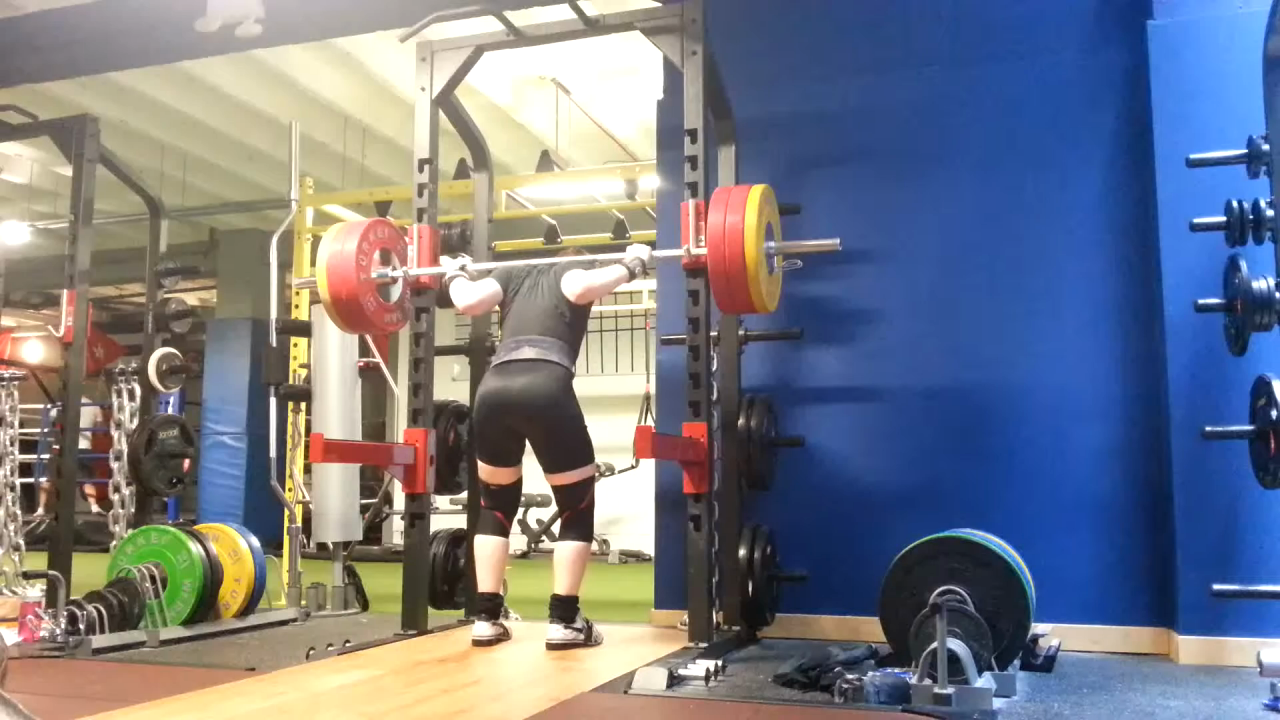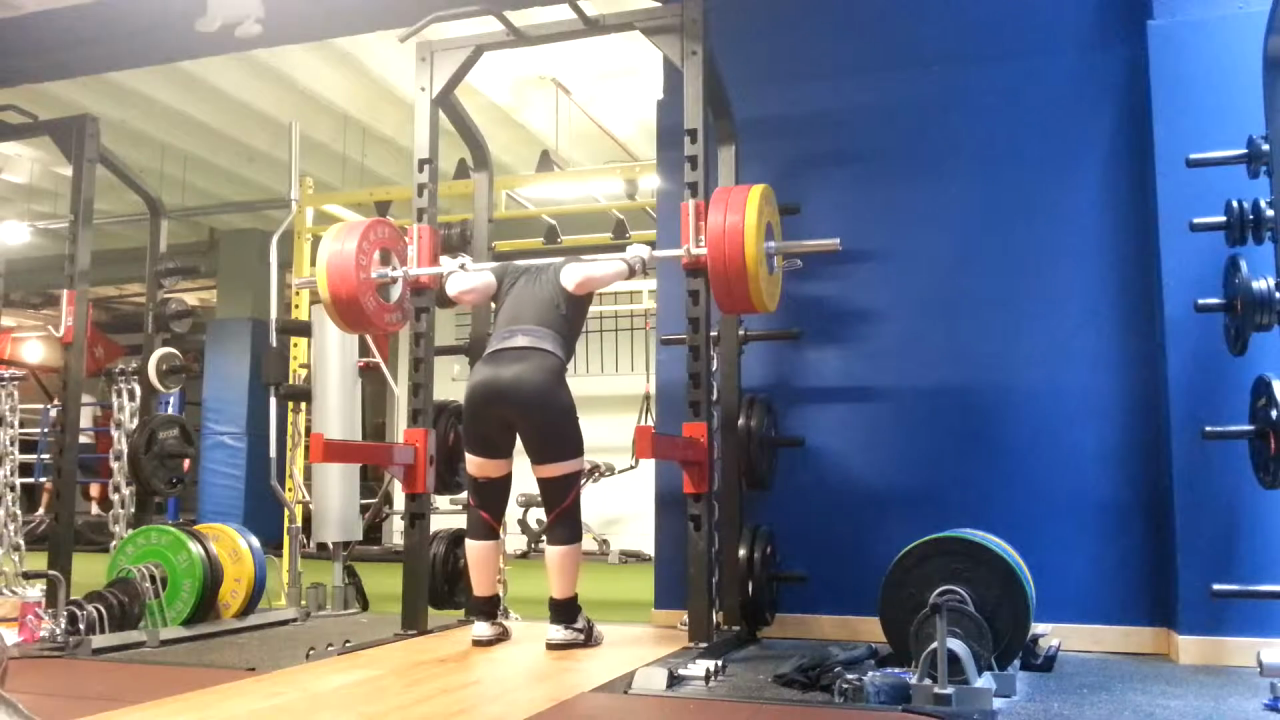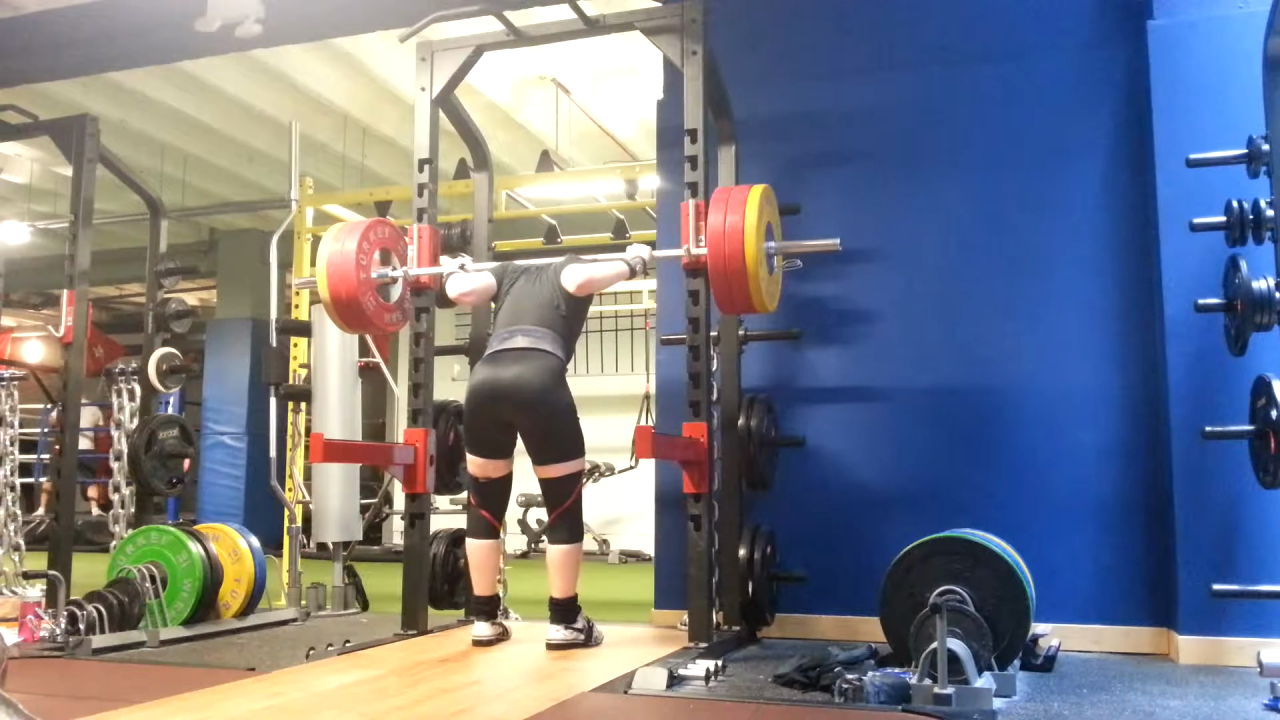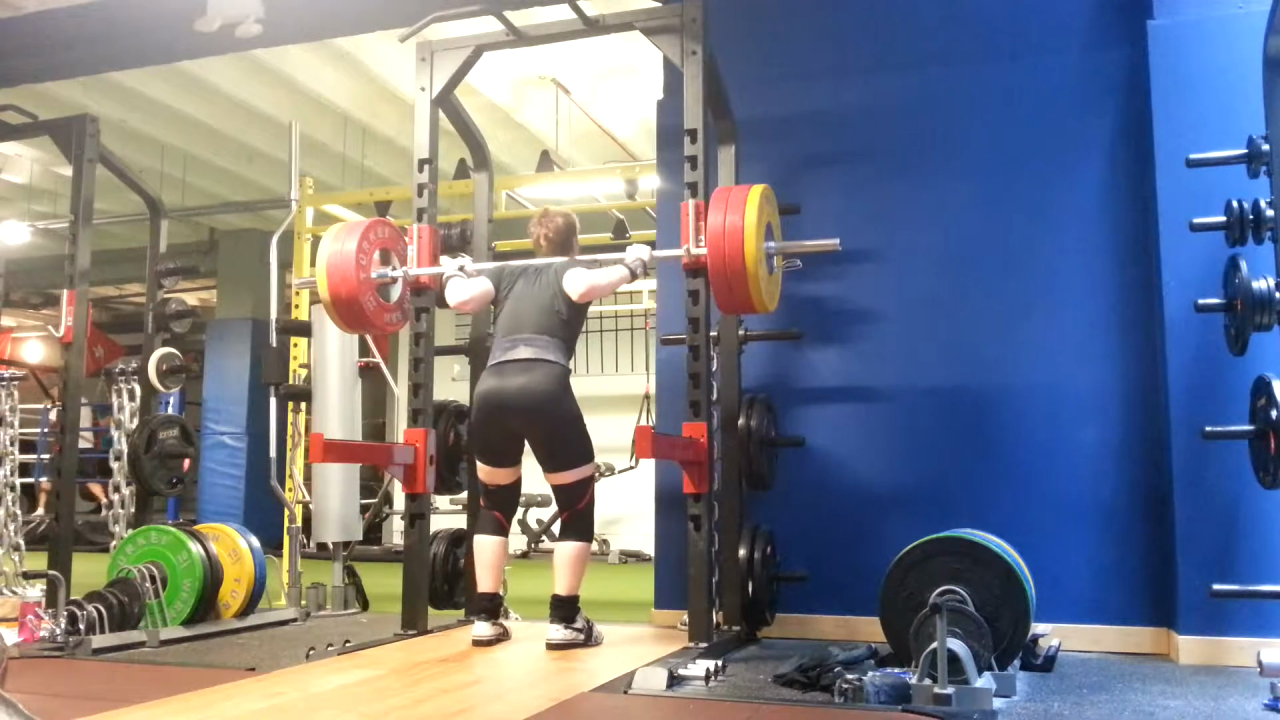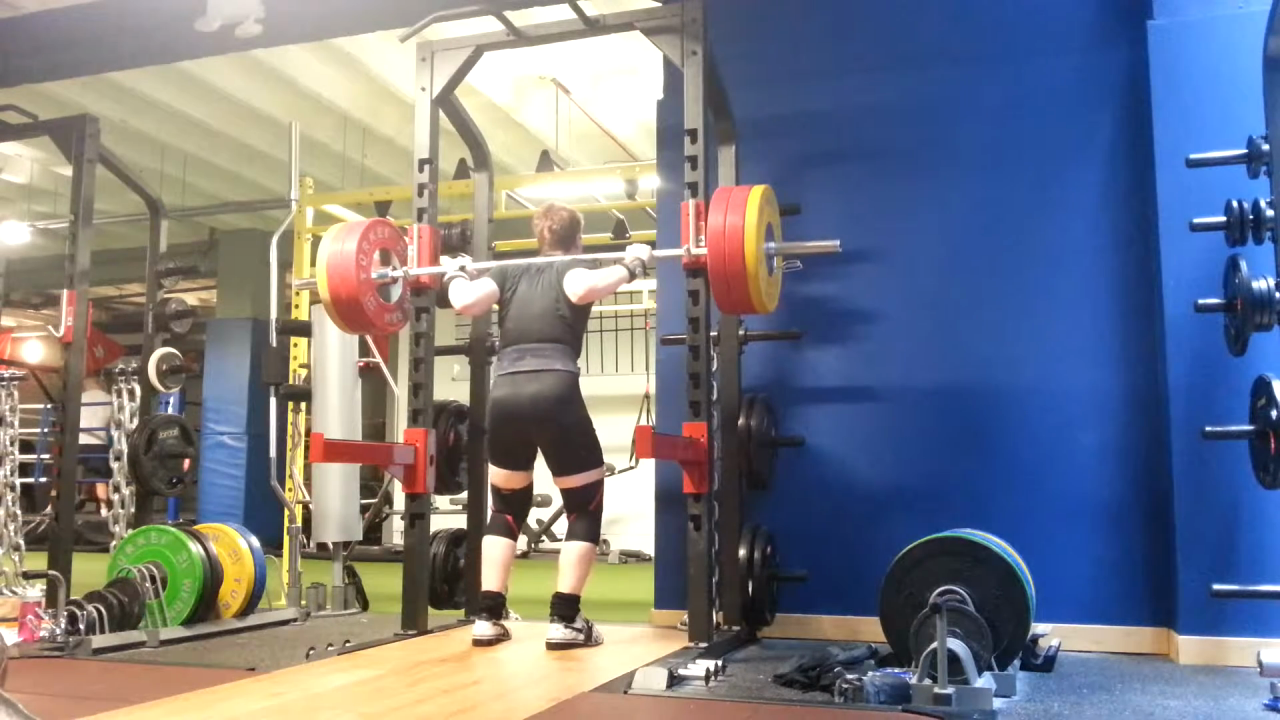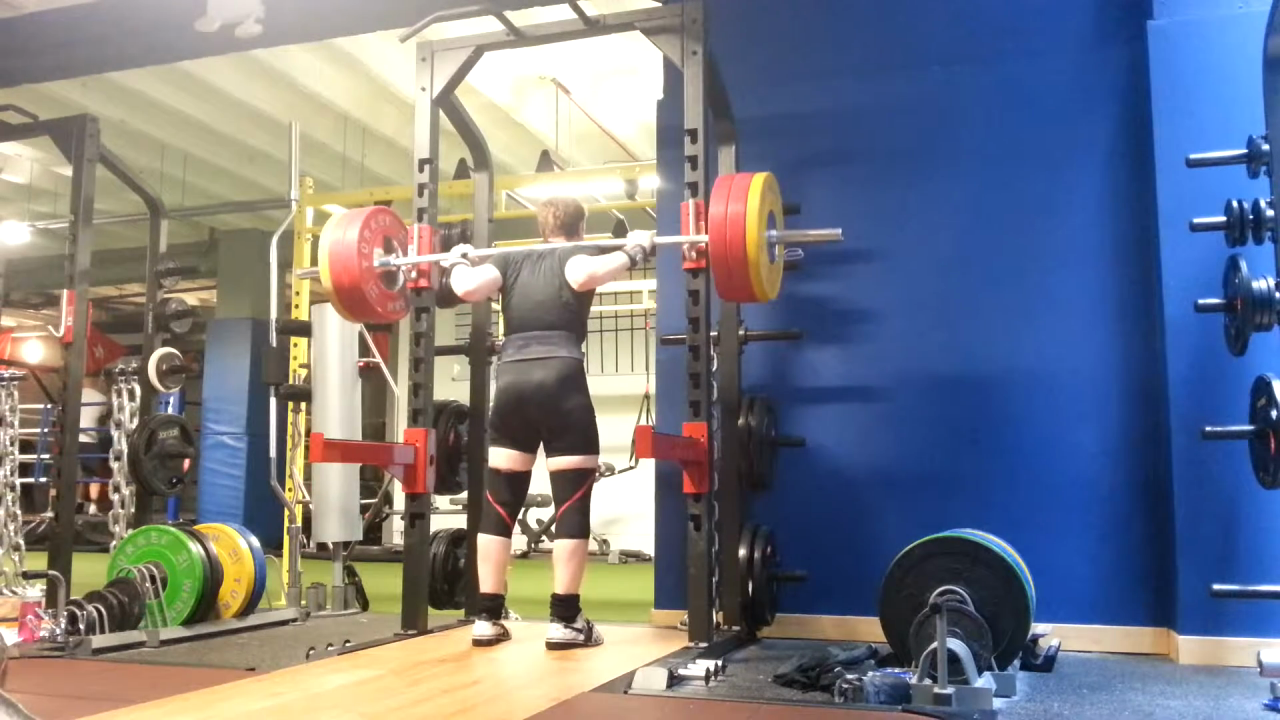
dt=0.5s
person 1, frame 1
left shoulder: (514, 273)
right shoulder: (581, 268)
left elbow: (470, 302)
right elbow: (580, 289)
left wrist: (455, 274)
right wrist: (631, 265)
left hip: (493, 391)
right hip: (546, 389)
left knee: (495, 507)
right knee: (577, 509)
left ankle: (486, 618)
right ankle: (564, 621)
person 1, frame 2
left shoulder: (511, 271)
right shoulder: (573, 267)
left elbow: (465, 290)
right elbow: (581, 278)
left wrist: (451, 271)
right wrist: (632, 262)
left hip: (485, 380)
right hip: (539, 379)
left knee: (484, 505)
right knee: (563, 507)
left ankle: (485, 620)
right ankle: (565, 623)
person 1, frame 3
left shoulder: (510, 271)
right shoulder: (573, 266)
left elbow: (462, 292)
right elbow: (581, 281)
left wrist: (452, 272)
right wrist: (632, 263)
left hip: (485, 380)
right hip: (539, 379)
left knee: (484, 504)
right knee: (564, 506)
left ankle: (484, 619)
right ankle: (565, 621)
person 1, frame 4
left shoulder: (506, 272)
right shoulder: (575, 268)
left elbow: (461, 299)
right elbow: (582, 287)
left wrist: (452, 274)
right wrist: (633, 265)
left hip: (491, 390)
right hip: (543, 387)
left knee: (494, 507)
right knee: (577, 508)
left ankle: (485, 618)
right ankle: (565, 621)
person 1, frame 5
left shoulder: (508, 272)
right shoulder: (580, 266)
left elbow: (466, 303)
right elbow: (581, 291)
left wrist: (454, 275)
right wrist: (632, 265)
left hip: (504, 396)
right hip: (554, 394)
left knee: (506, 511)
right knee: (585, 510)
left ankle: (487, 617)
right ankle: (565, 620)
person 1, frame 6
left shoulder: (510, 258)
right shoulder: (582, 252)
left elbow: (468, 288)
right elbow: (584, 276)
left wrist: (456, 262)
right wrist: (634, 250)
left hip: (511, 381)
right hip: (560, 380)
left knee: (499, 502)
right knee: (572, 504)
left ankle: (487, 618)
right ankle: (565, 621)
